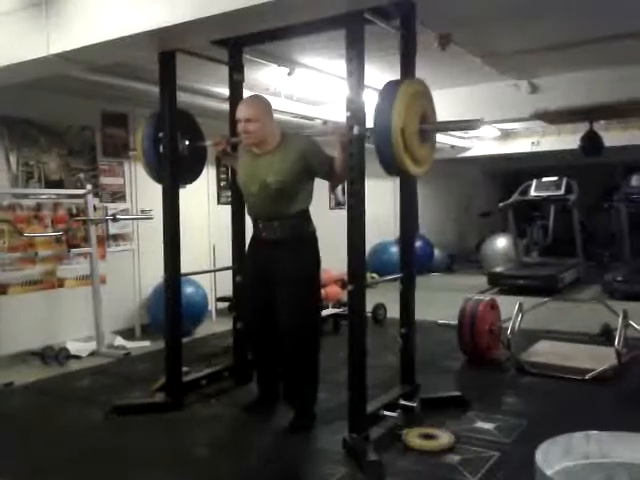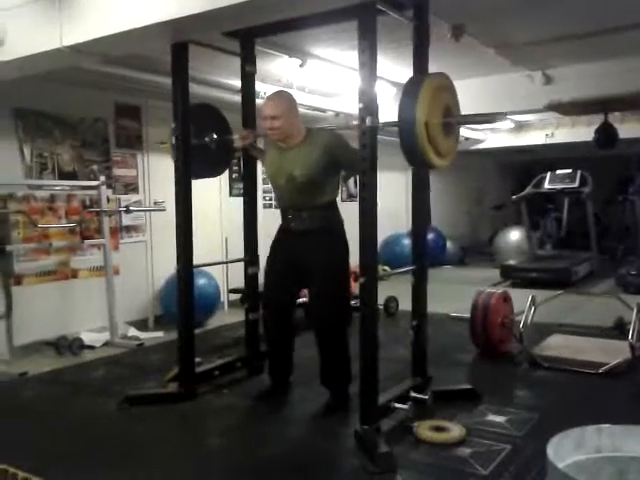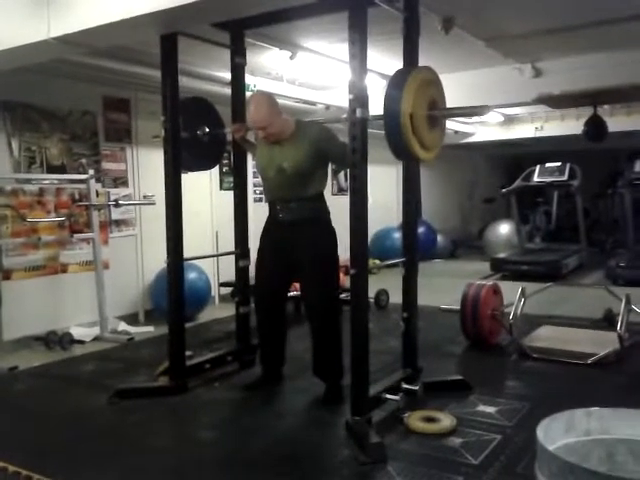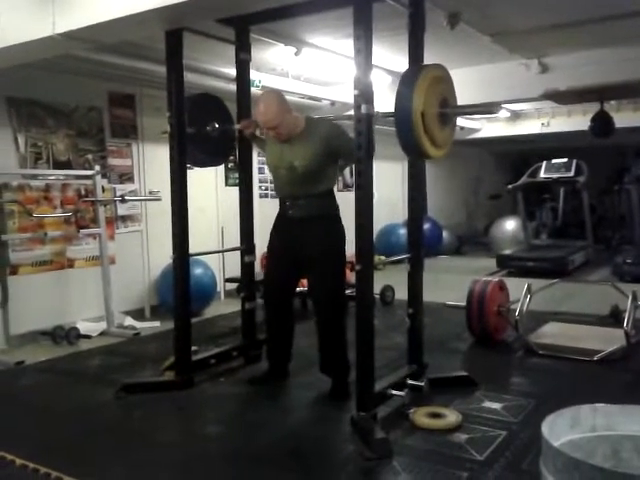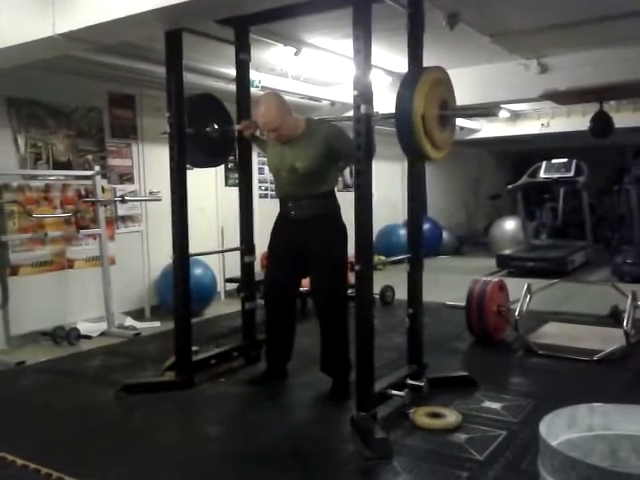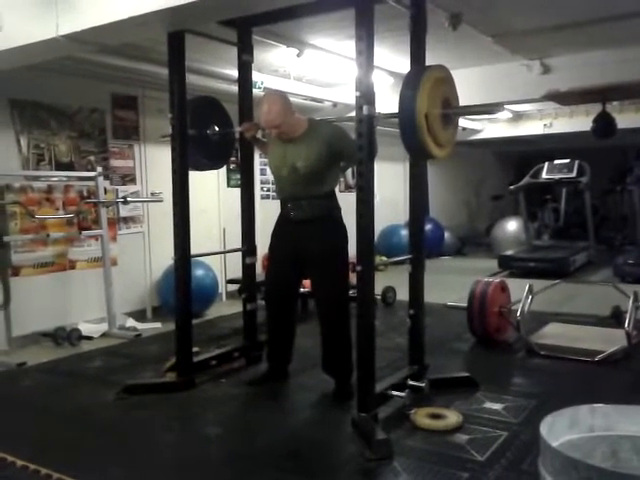
dt=0.7s
person 1, frame 1
left shoulder: (301, 148)
right shoulder: (244, 150)
left elbow: (337, 176)
left wrist: (344, 148)
right wrist: (225, 155)
left hip: (295, 243)
right hip: (260, 243)
left knee: (297, 328)
right knee: (258, 324)
left ankle: (303, 406)
right ankle: (268, 392)
person 1, frame 2
left shoulder: (326, 142)
right shoulder: (271, 145)
left elbow: (359, 167)
right wrist: (251, 148)
left hip: (324, 234)
right hip: (287, 233)
left knee: (328, 317)
right knee: (274, 310)
left ankle: (338, 389)
right ankle: (279, 380)
person 1, frame 3
left shoulder: (314, 135)
right shoulder: (262, 139)
left elbow: (348, 160)
right wrist: (242, 141)
left hip: (312, 225)
right hip: (276, 225)
left knee: (321, 306)
right knee: (266, 301)
left ankle: (332, 379)
right ankle: (271, 370)
person 1, frame 4
left shoulder: (325, 132)
right shoulder: (271, 136)
left elbow: (358, 154)
right wrist: (251, 137)
left hip: (321, 221)
right hip: (286, 220)
left knee: (327, 302)
right knee: (274, 296)
left ankle: (339, 375)
right ankle: (277, 365)
person 1, frame 5
left shoulder: (325, 133)
right shoulder: (272, 136)
left elbow: (359, 154)
left wrist: (333, 170)
right wrist: (251, 137)
left hip: (323, 221)
right hip: (287, 221)
left knee: (329, 301)
right knee: (276, 296)
left ankle: (339, 375)
right ankle: (276, 365)
person 1, frame 6
left shoulder: (326, 133)
right shoulder: (273, 136)
left elbow: (360, 155)
left wrist: (334, 171)
right wrist: (252, 139)
left hip: (323, 223)
right hip: (287, 223)
left knee: (331, 303)
right knee: (276, 297)
left ankle: (341, 377)
right ankle: (277, 366)
